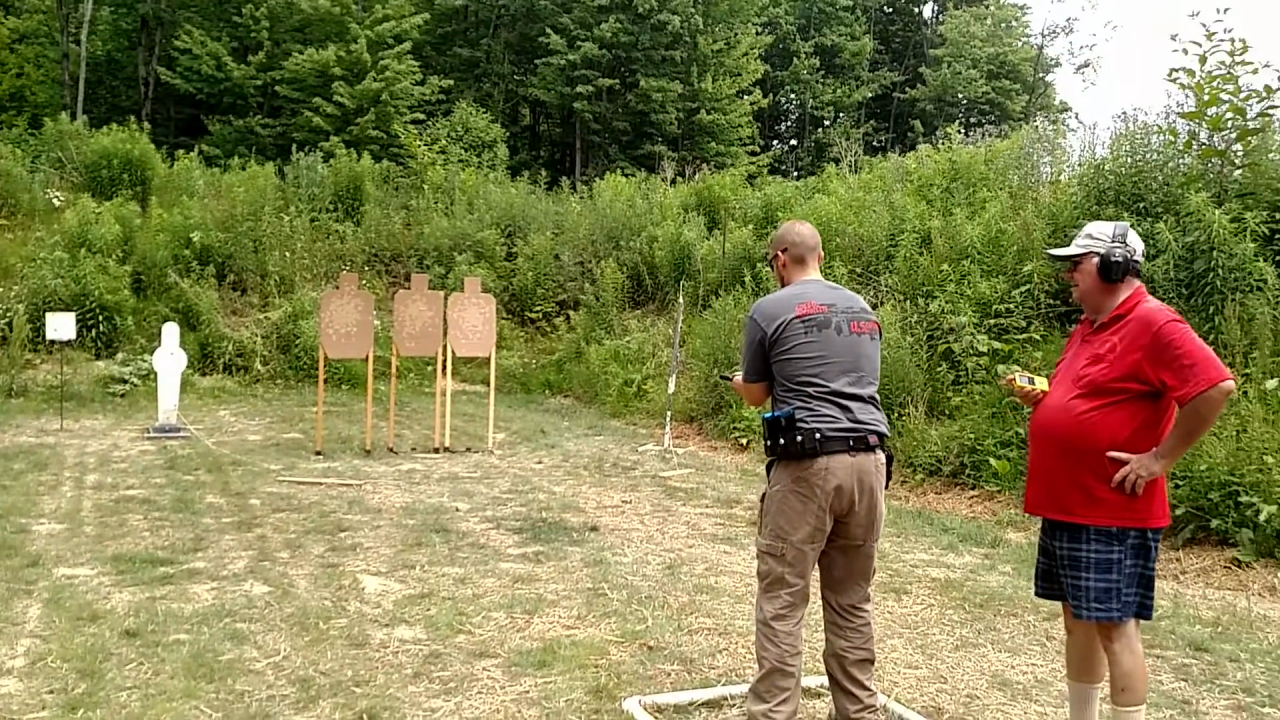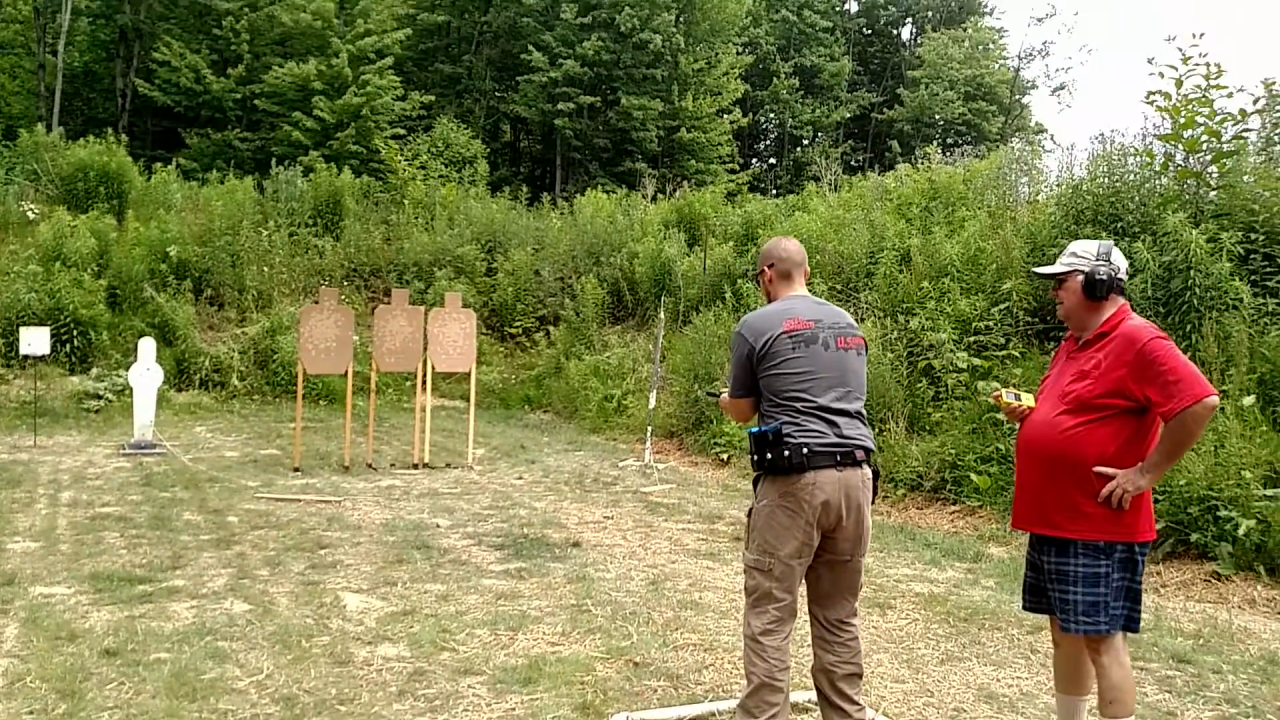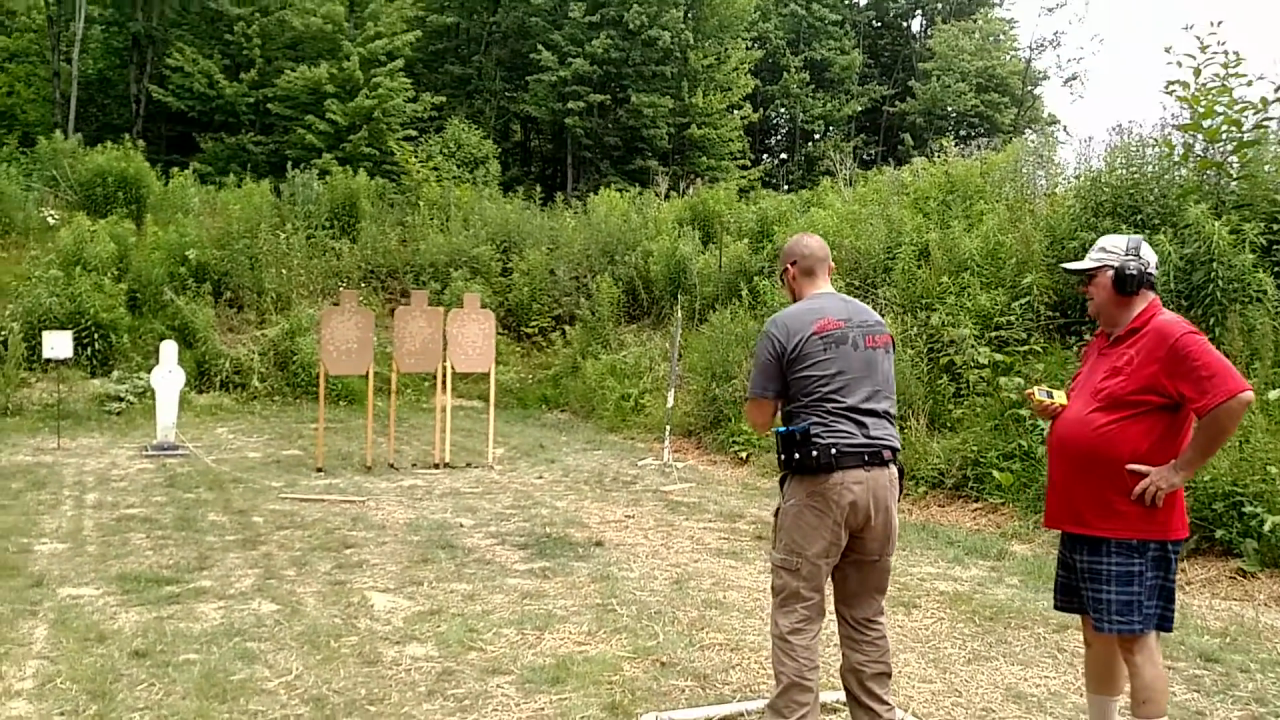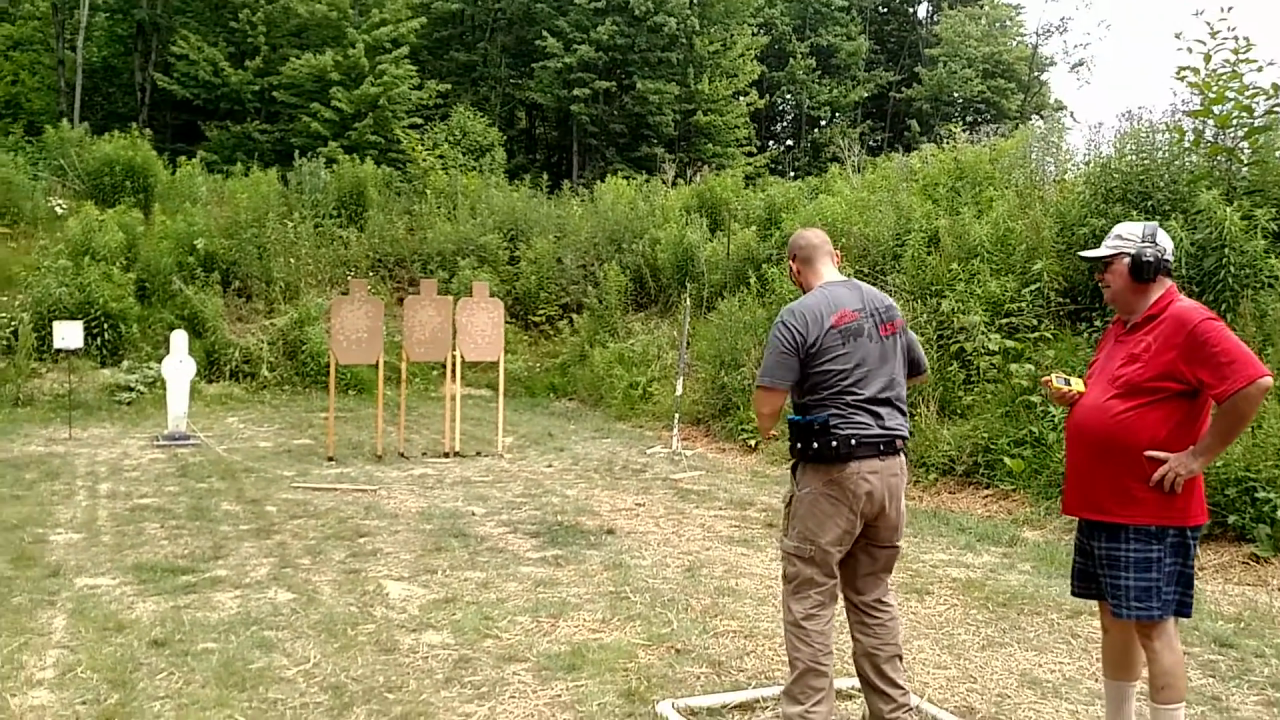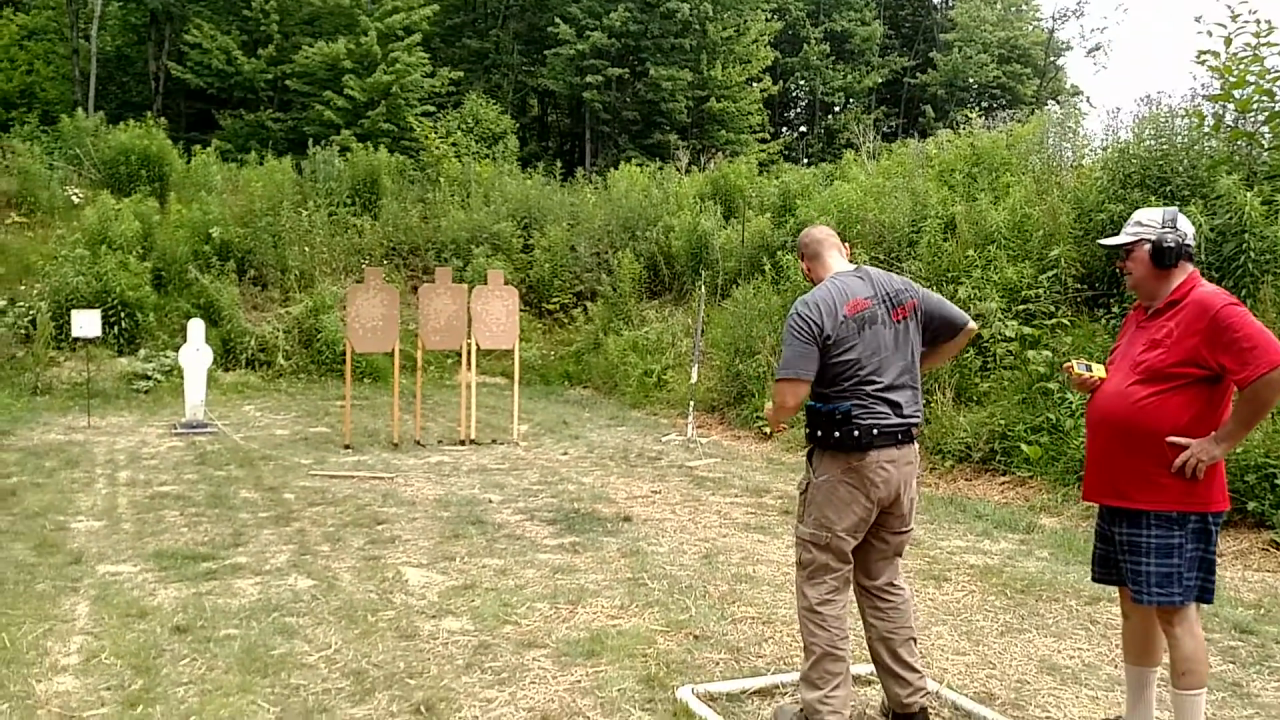
dt=0.2s
person 1, frame 1
left shoulder: (1154, 324)
right shoulder: (1088, 327)
left elbow: (1216, 386)
left wrist: (1160, 457)
right wrist: (1039, 397)
left hip: (1113, 514)
right hip: (1065, 507)
left knee: (1114, 627)
right knee: (1077, 621)
person 1, frame 2
left shoulder: (1138, 341)
right shoulder: (1073, 344)
left elbow: (1200, 402)
left wrist: (1145, 473)
right wrist: (1026, 413)
left hip: (1099, 528)
right hip: (1053, 522)
left knee: (1101, 639)
right knee: (1065, 634)
person 1, frame 3
left shoulder: (1170, 337)
right shoulder: (1103, 340)
left elbow: (1235, 397)
left wrist: (1179, 470)
right wrist: (1056, 410)
left hip: (1132, 526)
right hip: (1084, 520)
left knee: (1134, 639)
right knee: (1096, 634)
person 1, frame 4
left shoulder: (1188, 323)
right shoulder: (1120, 327)
left elbow: (1254, 383)
left wrist: (1198, 456)
right wrist: (1074, 398)
left hip: (1151, 513)
right hip: (1102, 506)
left knee: (1153, 625)
right knee: (1113, 618)
person 1, frame 5
left shoulder: (1210, 307)
right shoulder: (1140, 313)
left wrist: (1220, 441)
right wrist: (1094, 384)
left hip: (1172, 500)
right hip: (1122, 493)
left knee: (1174, 611)
right knee: (1134, 604)
person 2, frame 1
left shoulder: (768, 310)
right shoulder: (862, 308)
left elbow: (756, 396)
left wrist: (740, 382)
left hip: (808, 466)
right hip: (868, 461)
left knee: (782, 599)
right knee: (852, 599)
person 2, frame 2
left shoulder: (756, 326)
right shoulder: (848, 324)
left elbow: (742, 412)
left wrist: (728, 401)
left hip: (795, 482)
right hip: (854, 477)
left knee: (769, 615)
right knee: (839, 614)
person 2, frame 3
left shoulder: (784, 326)
right shoulder: (876, 321)
left elbow: (759, 419)
left wrist: (762, 407)
left hip: (821, 482)
right hip: (881, 477)
left knee: (798, 615)
right knee: (866, 614)
person 2, frame 4
left shoulder: (798, 317)
right shoulder: (886, 305)
left elbow: (766, 409)
right elbow: (916, 375)
left wrist: (767, 429)
left hip: (832, 473)
right hip: (889, 465)
left knee: (809, 601)
right knee: (873, 596)
person 2, frame 5
left shoulder: (812, 308)
right shoulder: (902, 288)
left elbow: (789, 401)
right elbow: (966, 328)
left wrist: (774, 415)
left hip: (846, 462)
right hip: (902, 454)
left knee: (823, 587)
right knee: (883, 579)
